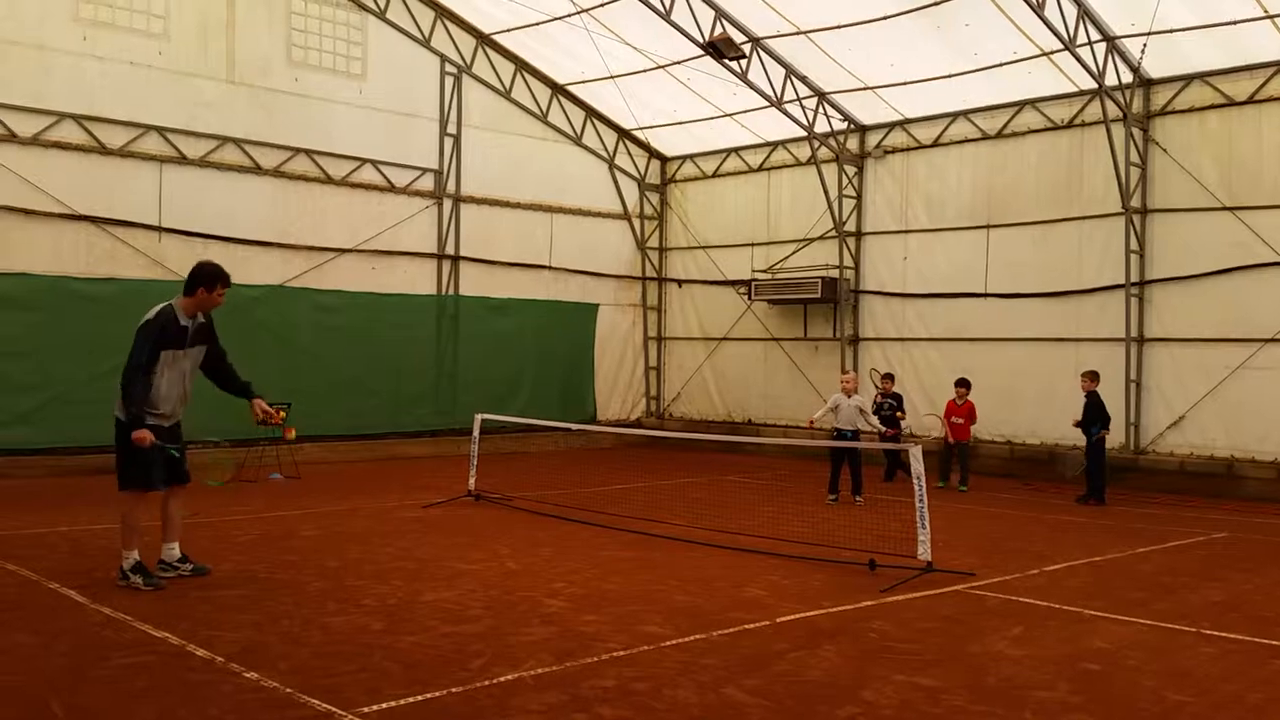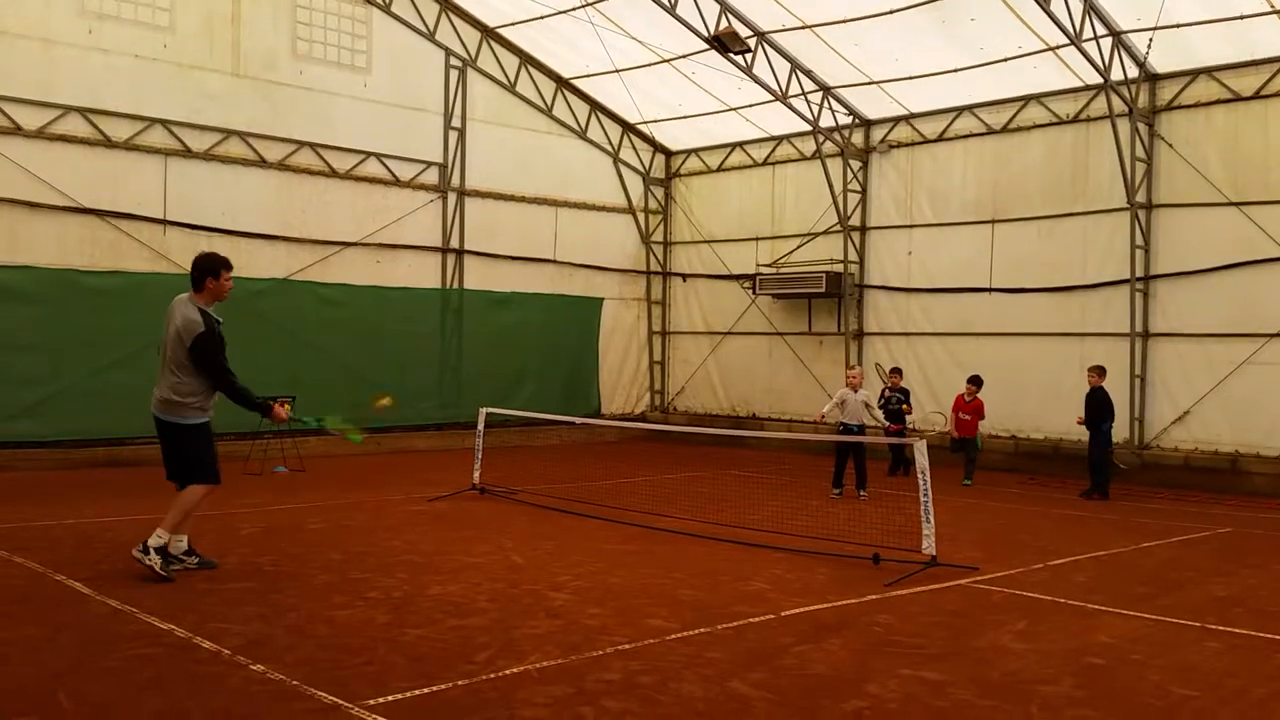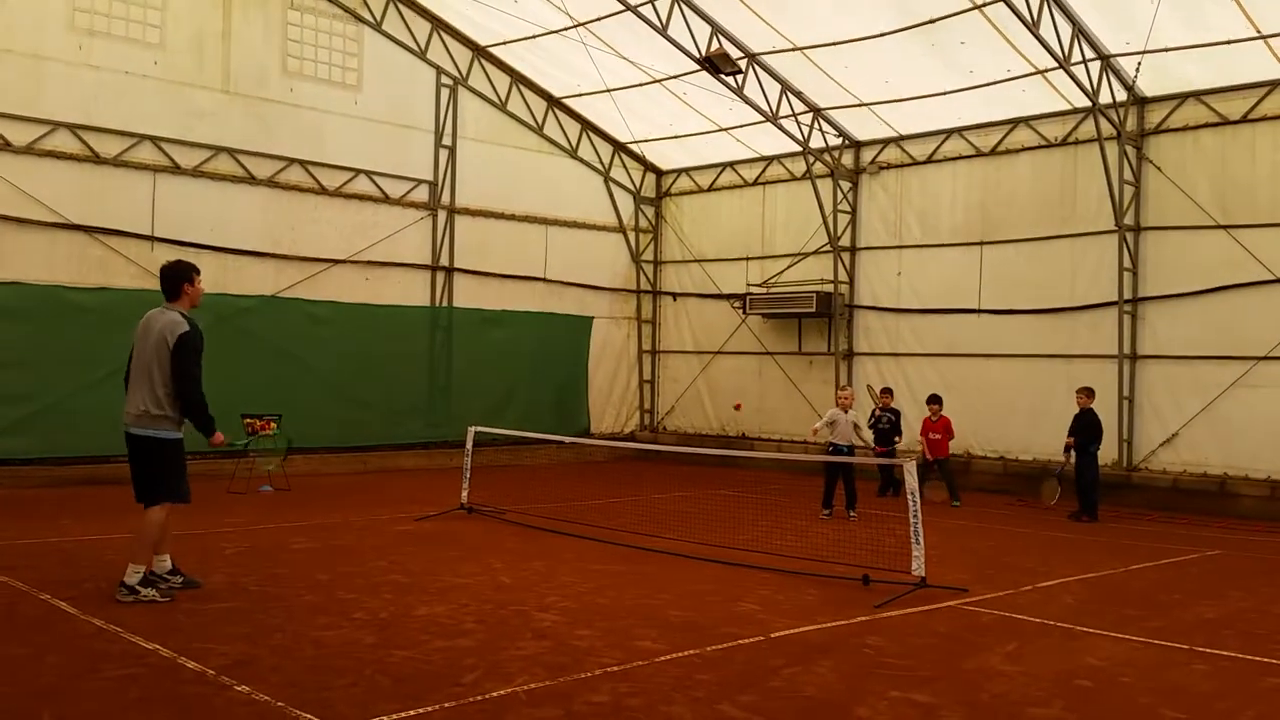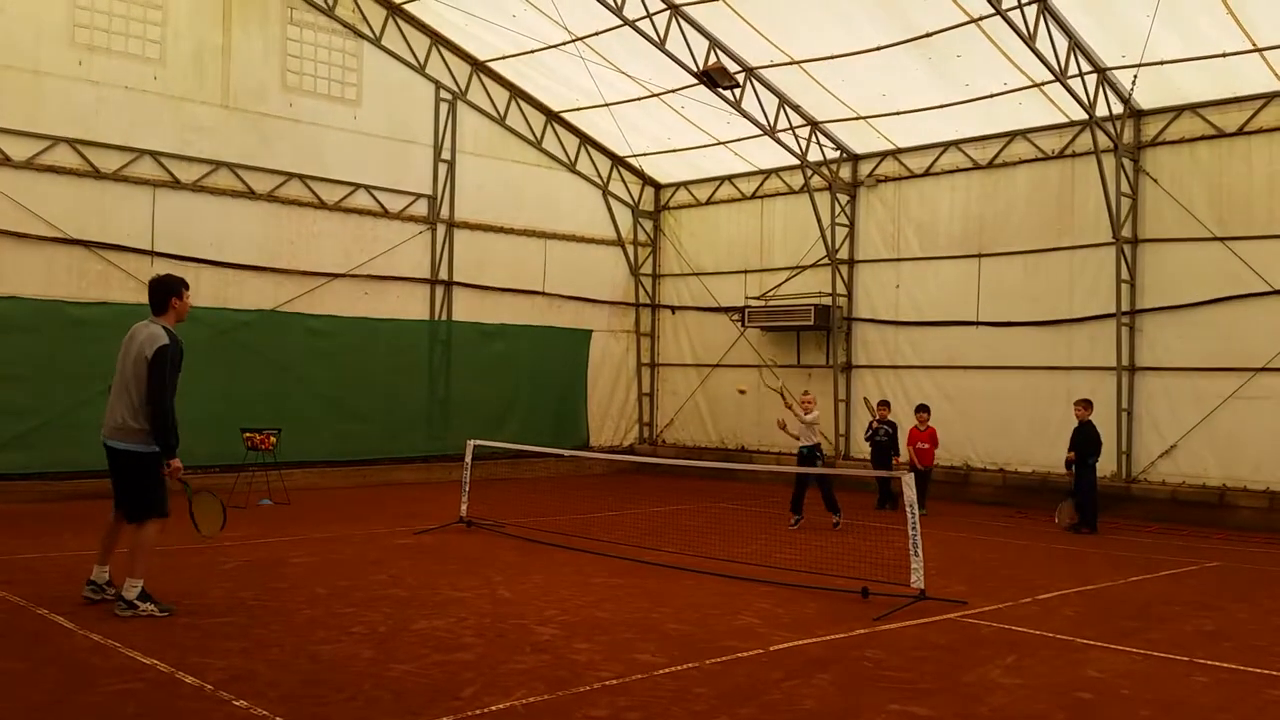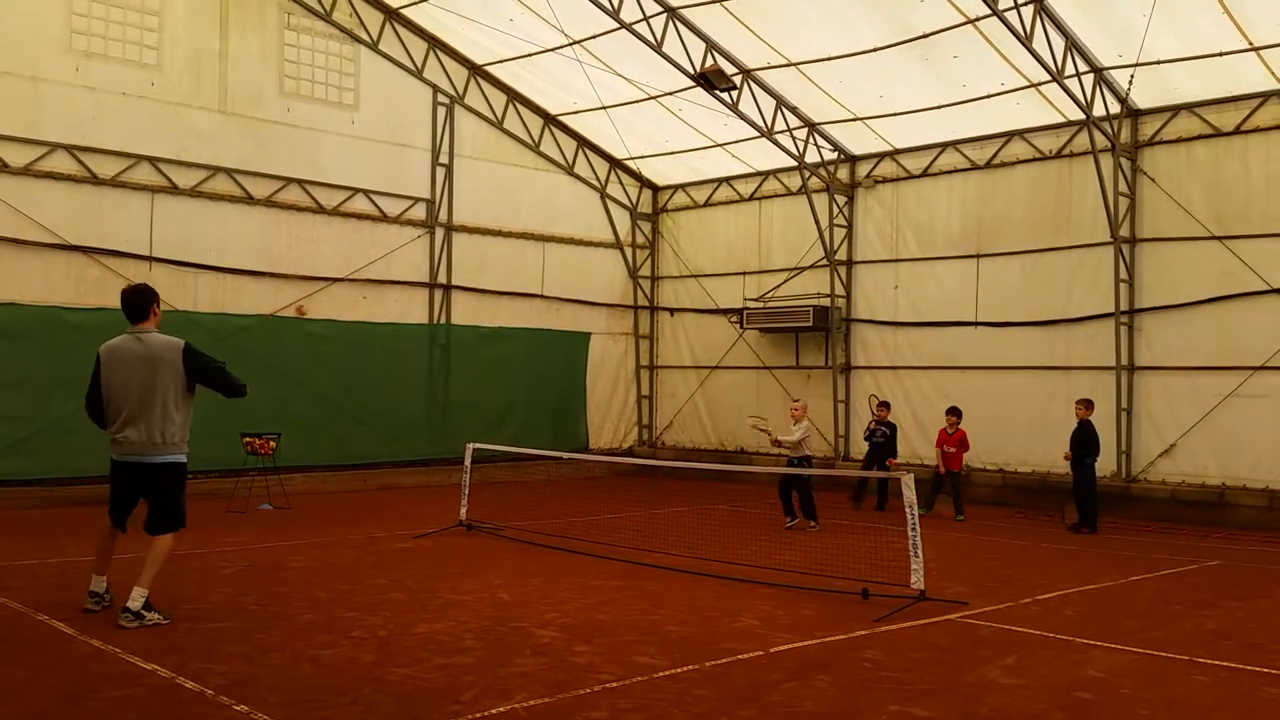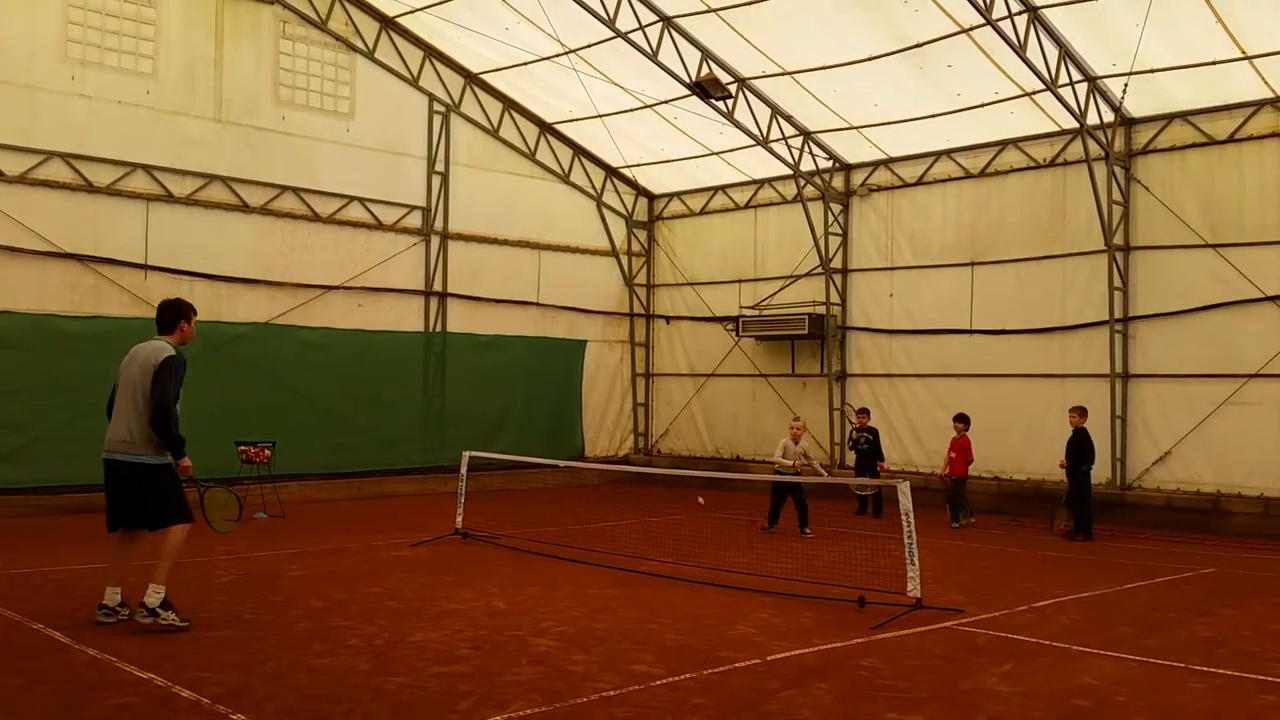
dt=0.7s
person 1, frame 1
left shoulder: (203, 323)
right shoulder: (158, 323)
left elbow: (217, 366)
right elbow: (131, 375)
left wrist: (251, 397)
right wrist: (137, 424)
left hip: (169, 420)
right hip: (140, 423)
left knee: (177, 484)
right knee: (136, 489)
left ankle: (171, 557)
right ankle: (129, 565)
person 1, frame 2
left shoulder: (180, 304)
right shoulder: (204, 329)
right elbow: (225, 382)
right wrist: (268, 409)
left hip: (167, 408)
right hip: (186, 414)
left knee: (190, 481)
right knee: (202, 483)
left ankle: (178, 549)
right ankle: (152, 546)
person 1, frame 3
left shoulder: (149, 320)
right shoulder: (186, 330)
left elbow: (131, 375)
right elbow: (189, 390)
right wrist: (210, 430)
left hip: (136, 425)
right hip: (160, 429)
left knee: (159, 501)
right knee: (161, 503)
left ankle: (162, 569)
right ankle: (133, 581)
person 1, frame 4
left shoulder: (136, 331)
right shoulder: (166, 344)
right elbow: (162, 405)
right wrist: (172, 454)
left hip: (115, 436)
right hip: (139, 443)
left knee: (123, 511)
right knee: (151, 518)
left ankle: (98, 580)
right ankle: (132, 596)
person 1, frame 5
left shoulder: (107, 352)
right shoulder: (178, 350)
left elbow: (93, 407)
right elbow: (222, 380)
right wrist: (240, 387)
left hip: (123, 455)
right hip: (166, 456)
left knee: (114, 522)
right knee: (164, 531)
left ankle: (97, 590)
right ankle: (135, 606)
person 1, frame 6
left shoulder: (135, 353)
right shoulder: (171, 358)
left elbow: (114, 406)
right elbow: (162, 411)
right wrist: (179, 452)
left hip: (116, 453)
right hip: (147, 457)
left knee: (127, 529)
right knee: (178, 524)
left ankle: (110, 603)
right ankle: (153, 601)
